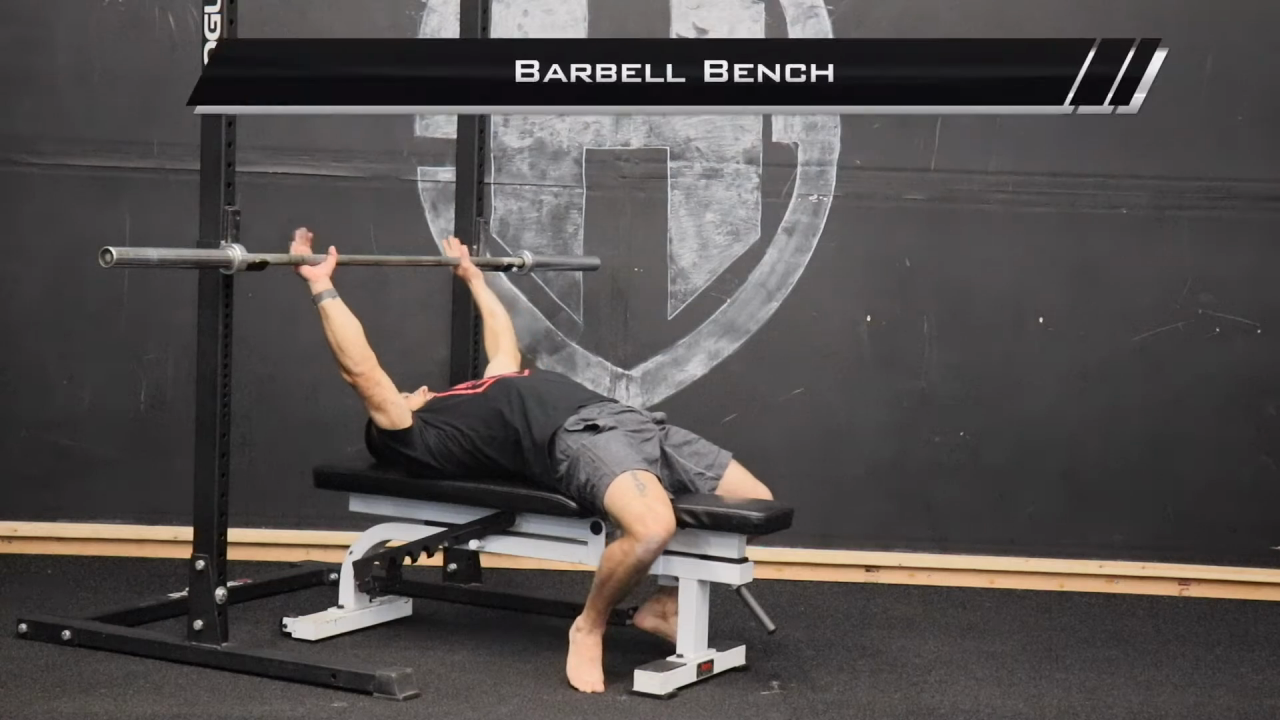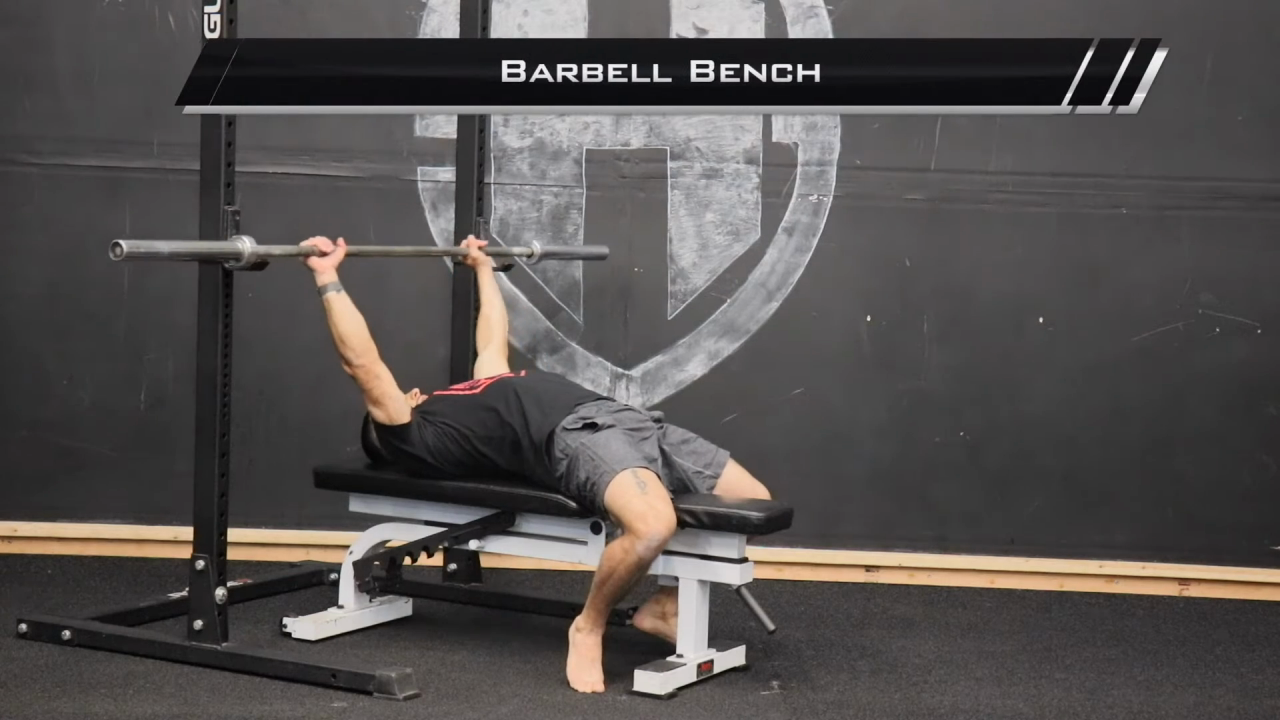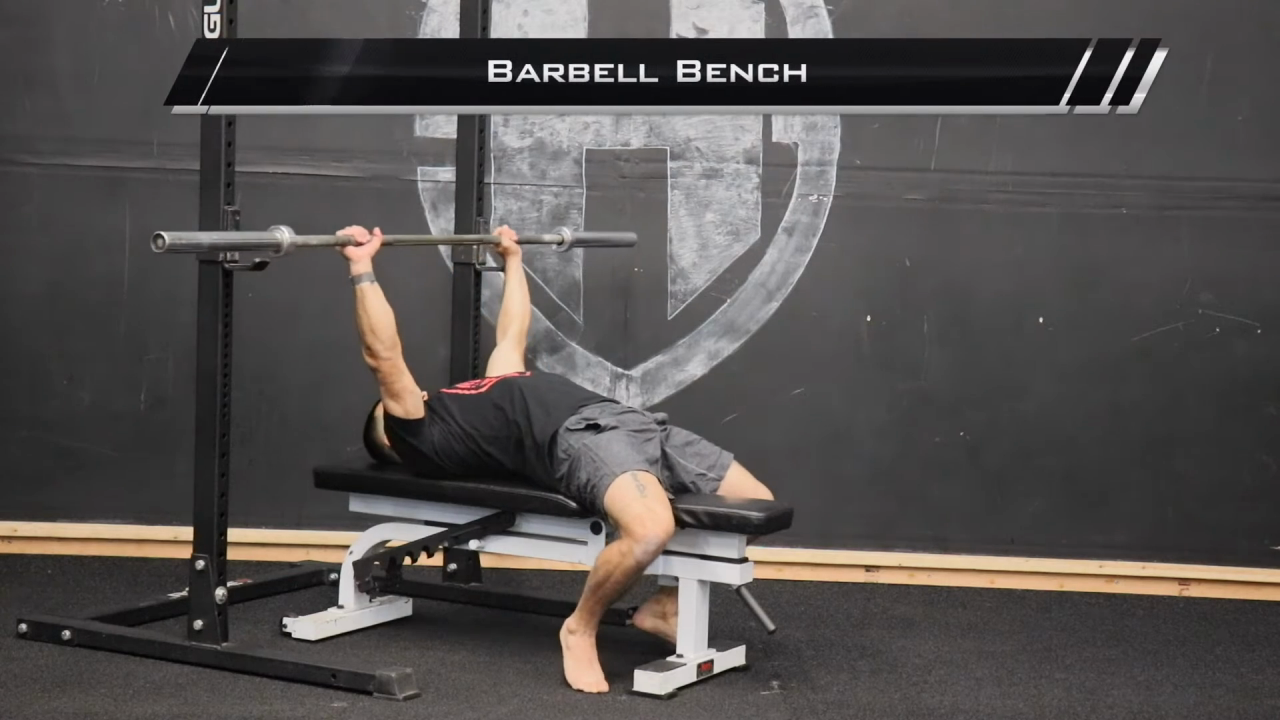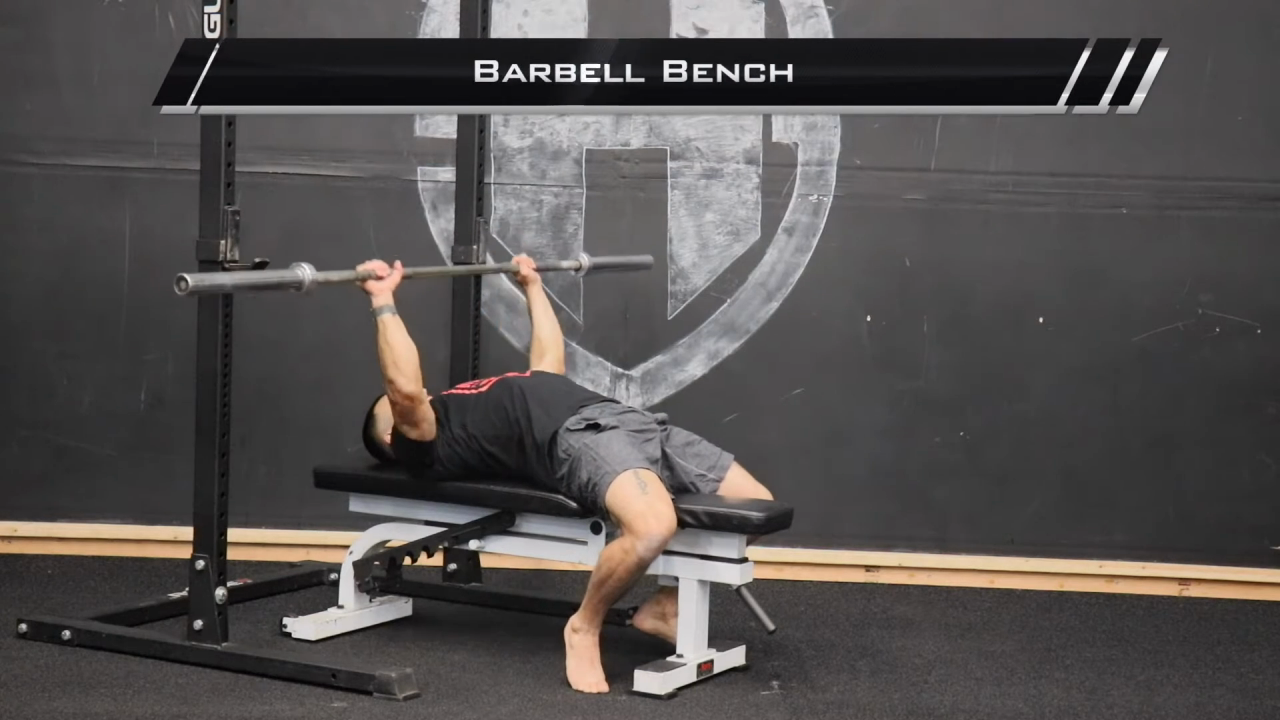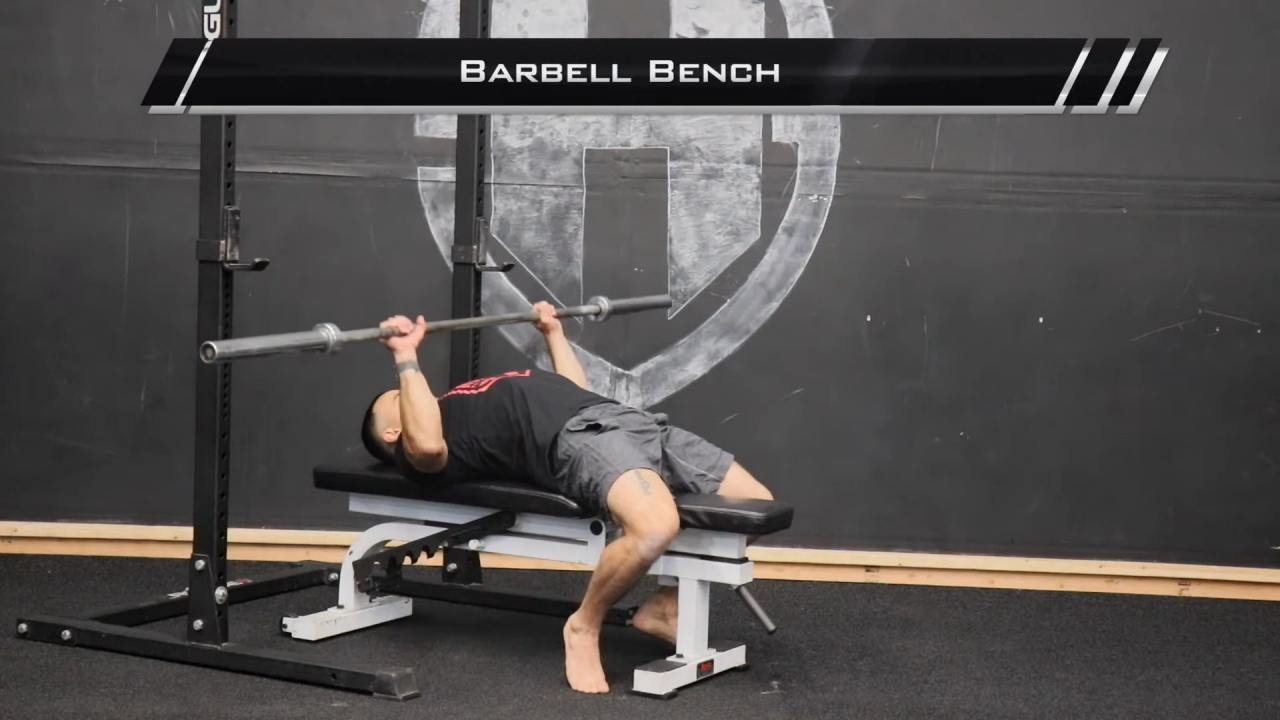
dt=0.5s
person 1, frame 1
left shoulder: (474, 405)
right shoulder: (418, 440)
left elbow: (505, 349)
right elbow: (362, 372)
left wrist: (473, 277)
right wrist: (321, 286)
left knee: (755, 505)
right knee: (653, 527)
left ankle: (665, 605)
right ankle: (589, 627)
person 1, frame 2
left shoulder: (467, 403)
right shoulder: (419, 439)
left elbow: (494, 341)
right elbow: (363, 364)
left wrist: (483, 268)
right wrist: (327, 279)
left knee: (753, 505)
right knee: (653, 525)
left ankle: (665, 606)
right ankle: (588, 627)
person 1, frame 3
left shoulder: (474, 404)
right shoulder: (424, 439)
left elbow: (511, 335)
right elbow: (383, 355)
left wrist: (512, 257)
right wrist: (362, 268)
right knee: (650, 530)
left ankle: (666, 604)
right ankle: (581, 627)
person 1, frame 4
left shoulder: (477, 408)
right shoulder: (427, 444)
left elbow: (550, 361)
right elbow: (405, 389)
left wrist: (532, 287)
right wrist: (383, 302)
right knee: (652, 526)
left ankle: (665, 606)
right ankle: (584, 628)
person 1, frame 5
left shoulder: (473, 406)
right shoulder: (417, 448)
left elbow: (575, 392)
right elbow: (427, 444)
left wrist: (553, 331)
right wrist: (405, 356)
right knee: (655, 527)
left ankle: (666, 606)
right ankle: (584, 626)
